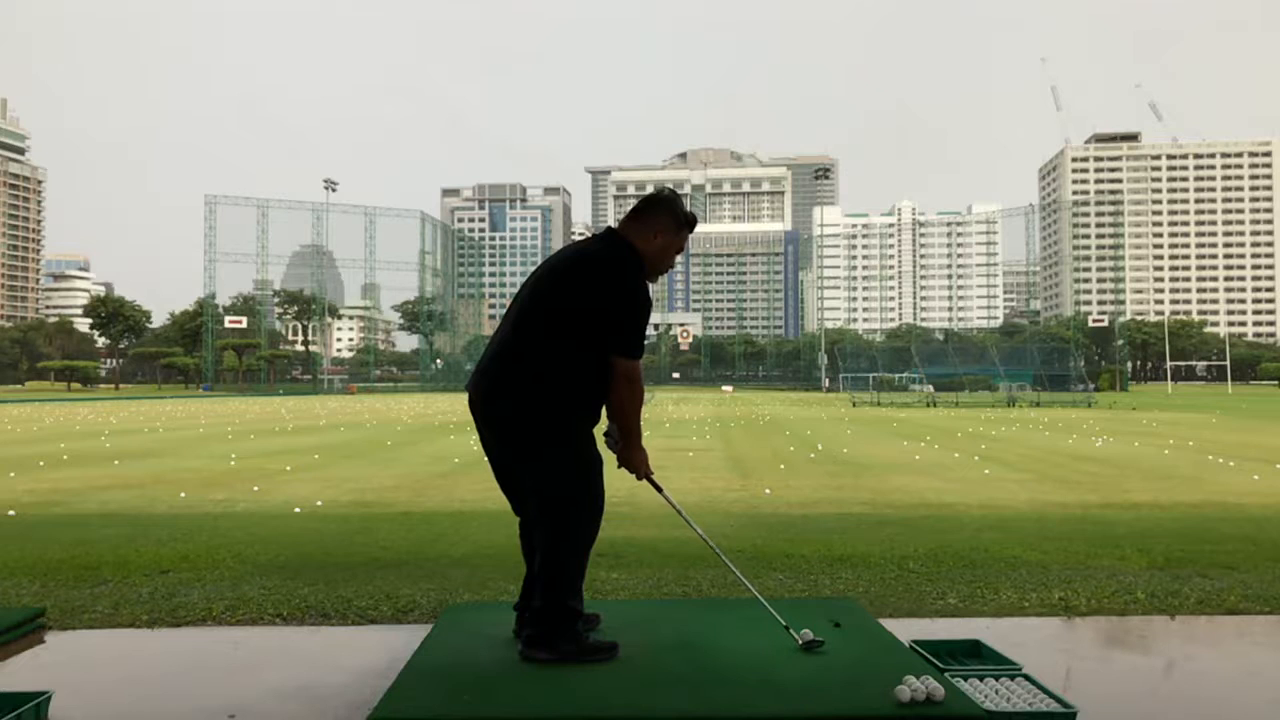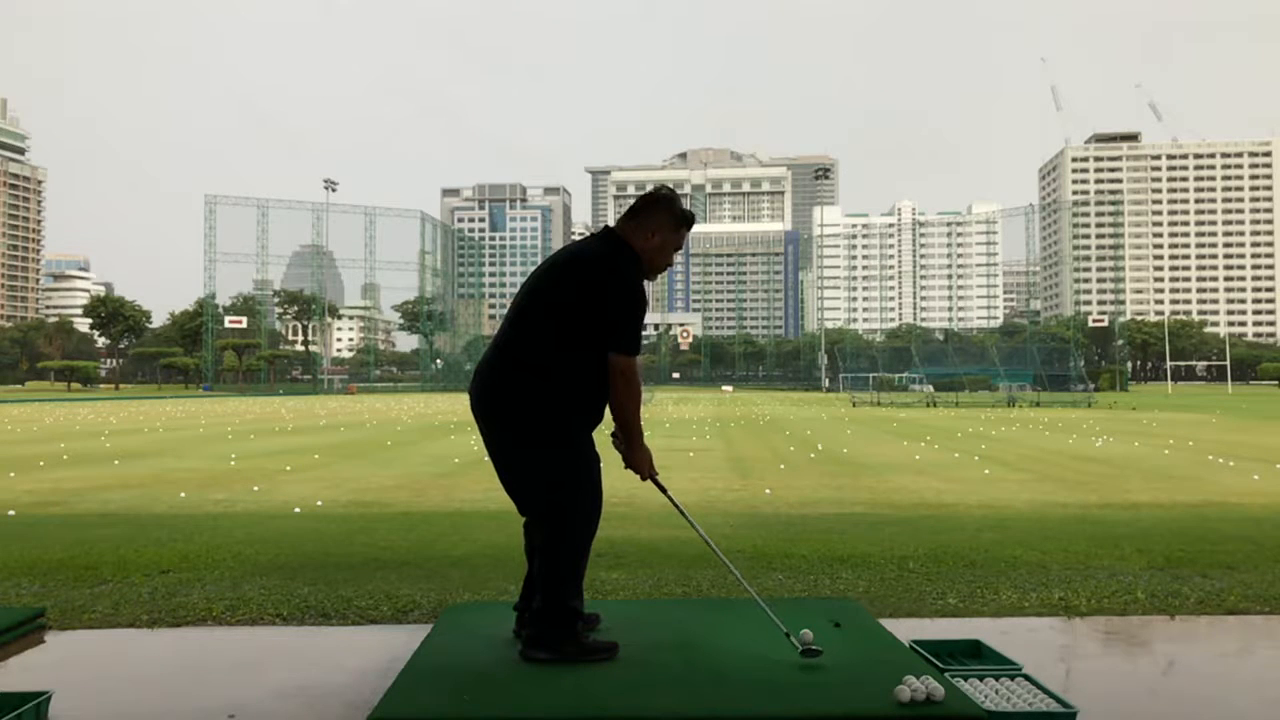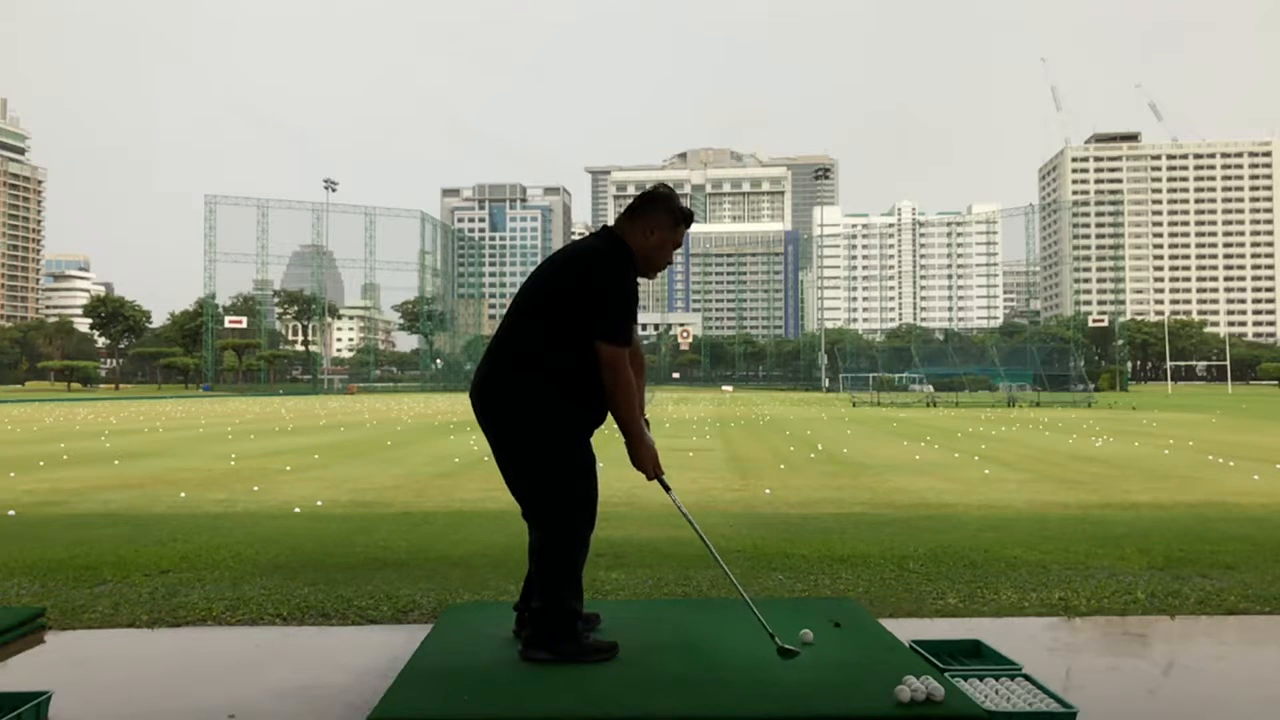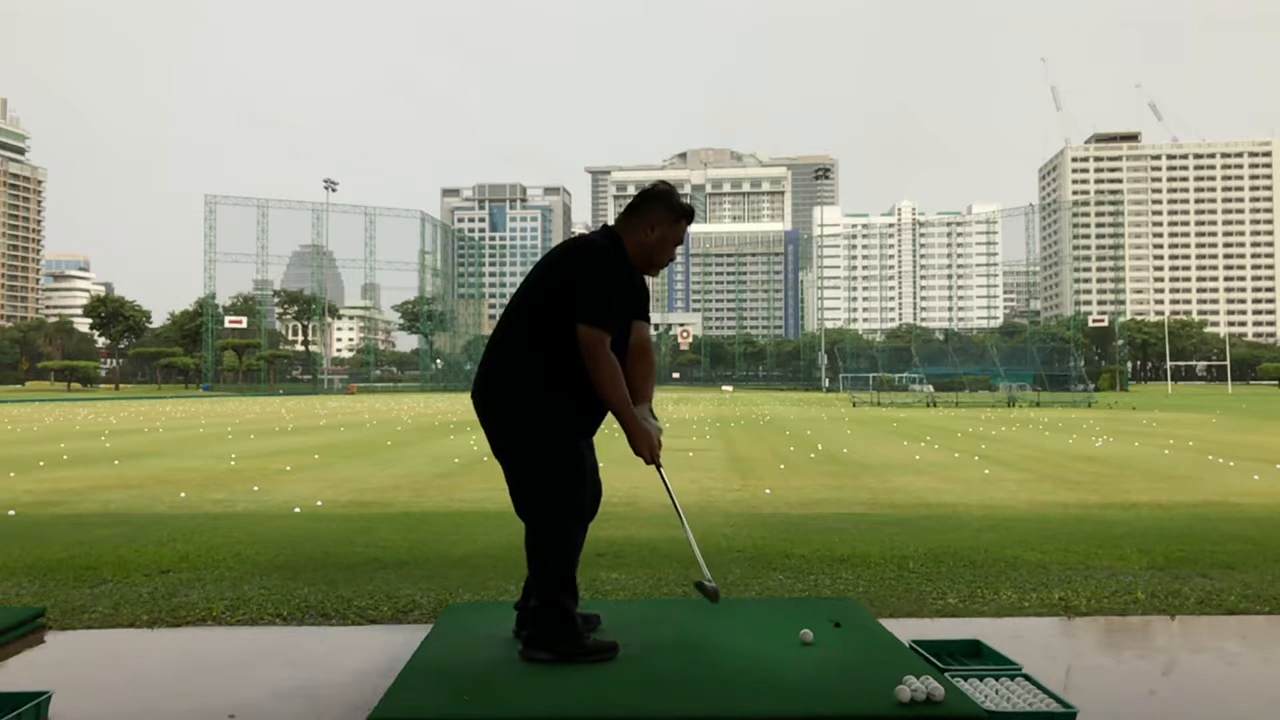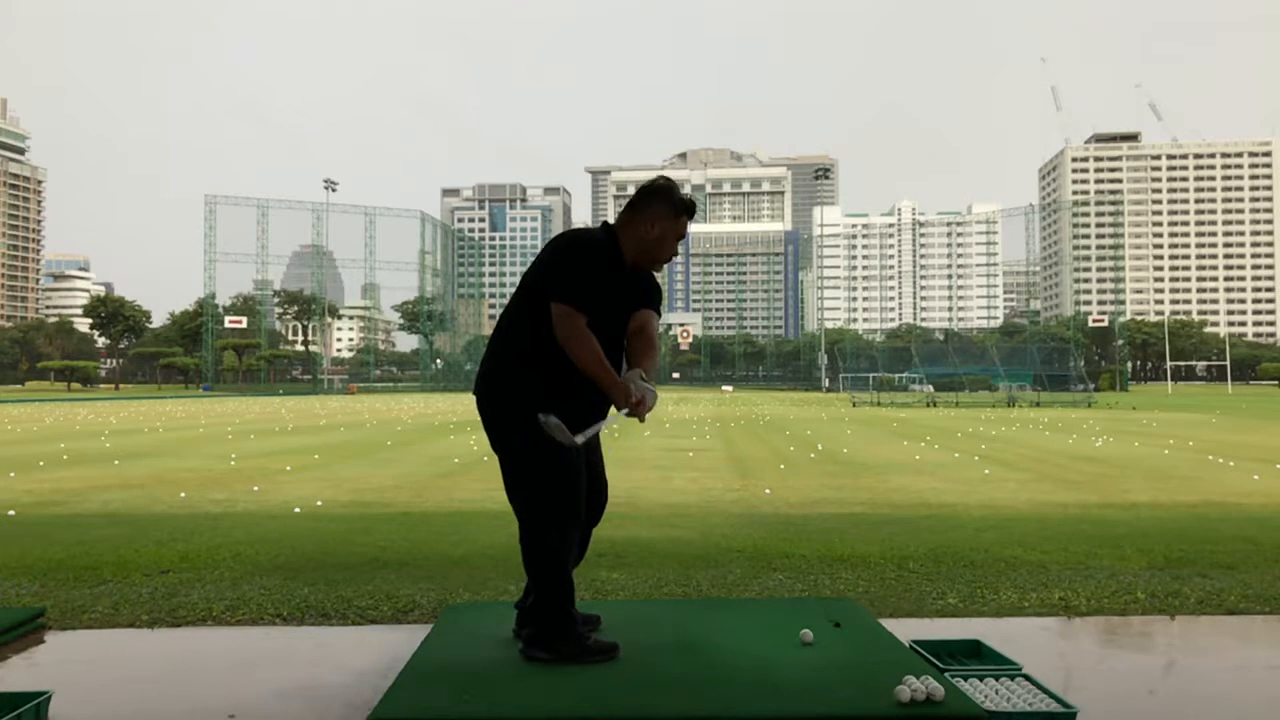
dt=1s
person 1, frame 1
left shoulder: (587, 257)
right shoulder: (624, 280)
right elbow: (625, 376)
left wrist: (616, 430)
right wrist: (632, 444)
left hip: (498, 396)
right hip: (535, 407)
left knee: (546, 509)
right knee: (575, 510)
left ankle: (539, 611)
right ankle: (552, 632)
person 1, frame 2
left shoulder: (590, 257)
right shoulder: (620, 277)
right elbow: (622, 374)
left wrist: (622, 430)
right wrist: (634, 443)
left hip: (504, 396)
right hip: (533, 405)
left knee: (551, 509)
right knee: (573, 510)
left ankle: (539, 612)
right ankle: (552, 631)
person 1, frame 3
left shoulder: (603, 260)
right shoulder: (609, 270)
left elbow: (631, 353)
right elbow: (614, 368)
left wrist: (640, 423)
right wrist: (637, 440)
left hip: (523, 398)
right hip: (527, 402)
left knee: (560, 506)
right knee: (567, 510)
left ankle: (541, 612)
right ankle: (552, 633)
person 1, frame 4
left shoulder: (628, 276)
right shoulder: (594, 260)
left elbow: (638, 346)
right elbow: (595, 352)
left wrist: (644, 411)
right wrist: (632, 424)
left hip: (555, 403)
right hip: (520, 400)
left knee: (578, 500)
right knee: (558, 508)
left ankle: (541, 610)
right ankle: (550, 631)
person 1, frame 5
left shoulder: (642, 282)
right shoulder: (580, 251)
left elbow: (644, 333)
right elbow: (569, 328)
left wrist: (638, 378)
right wrist: (616, 388)
left hip: (570, 404)
right hip: (521, 399)
left knee: (585, 502)
right knee: (554, 508)
left ankle: (541, 609)
right ankle: (550, 631)
